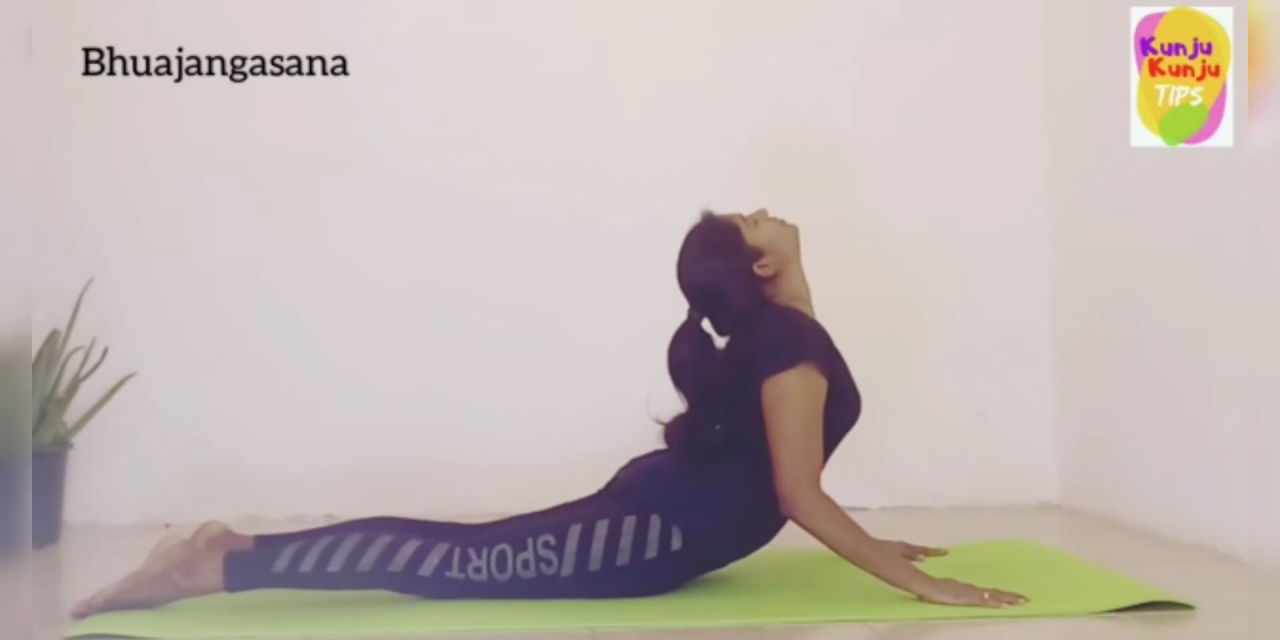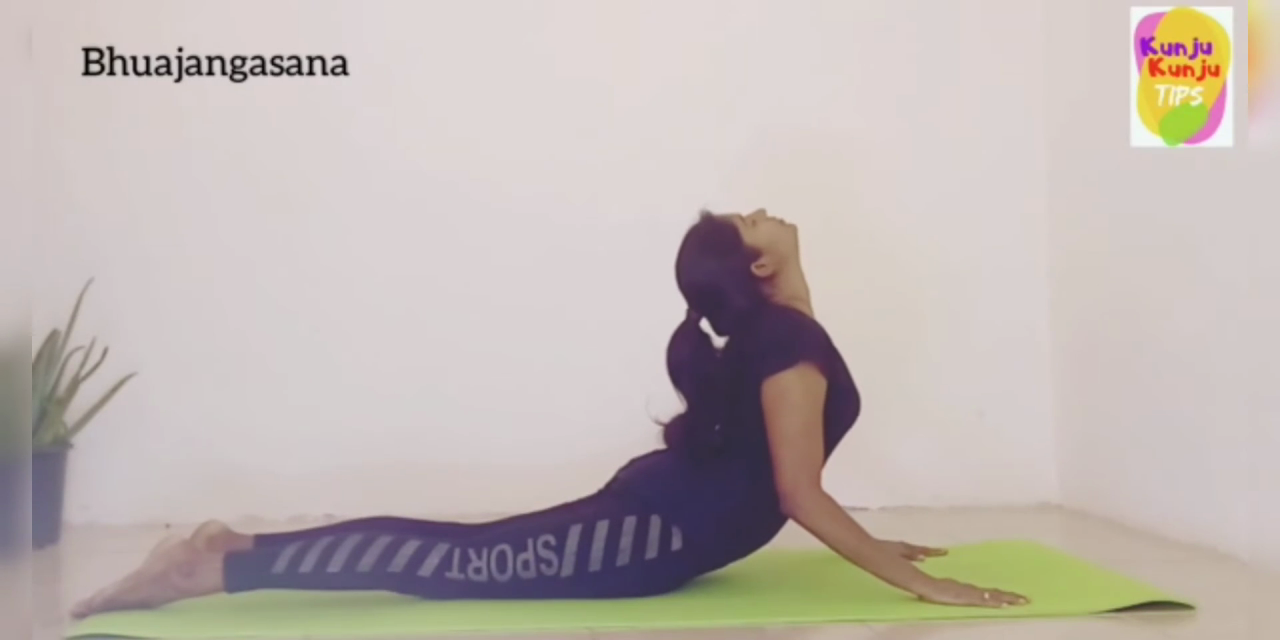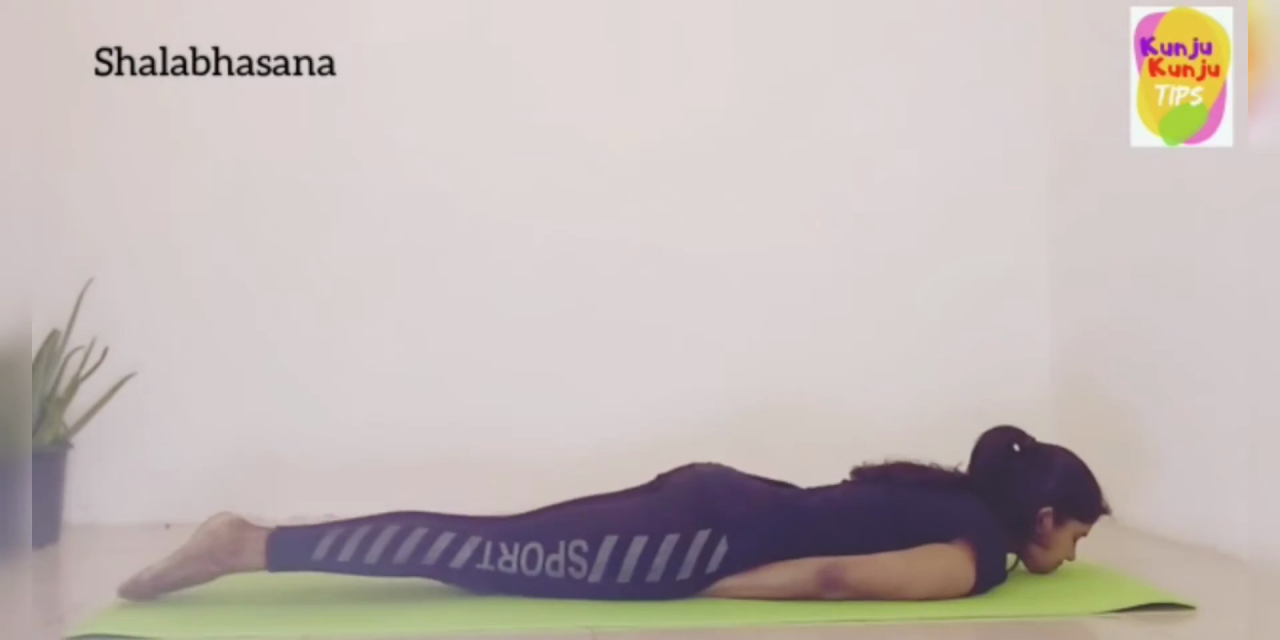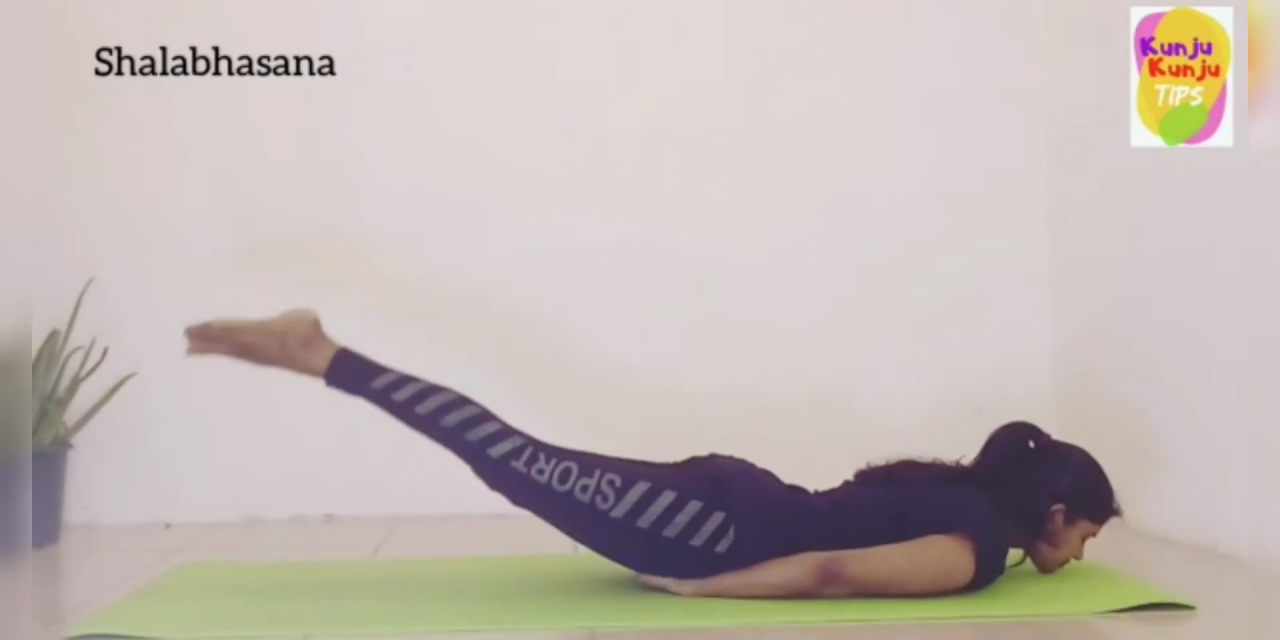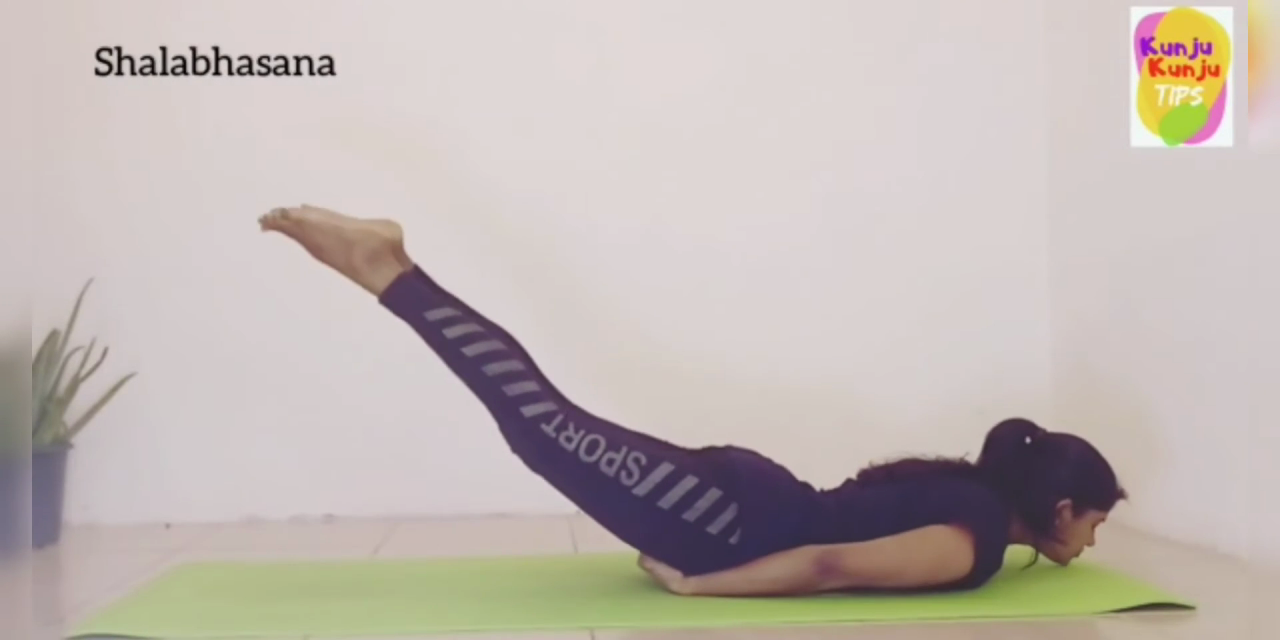
dt=0.4s
person 1, frame 1
left shoulder: (770, 333)
right shoulder: (793, 344)
left elbow: (781, 479)
right elbow: (800, 497)
left wrist: (870, 545)
right wrist: (916, 581)
left hip: (657, 505)
right hip: (659, 532)
left knee: (460, 545)
right knee: (459, 564)
left ankle: (238, 546)
right ankle: (207, 570)
person 1, frame 2
left shoulder: (772, 331)
right shoulder: (790, 344)
left elbow: (778, 479)
right elbow: (800, 498)
left wrist: (875, 545)
right wrist: (916, 582)
left hip: (659, 506)
right hip: (658, 536)
left knee: (453, 545)
right knee: (454, 566)
left ankle: (239, 546)
right ankle: (208, 571)
person 1, frame 3
left shoulder: (965, 499)
right shoulder: (979, 556)
right elbow: (834, 575)
right wrist: (709, 594)
left hip: (713, 502)
right hip: (710, 536)
left knee: (487, 540)
right knee: (485, 556)
left ankle: (255, 537)
right ankle: (250, 545)
person 1, frame 4
left shoulder: (971, 497)
right shoulder: (977, 548)
right elbow: (832, 570)
right wrist: (697, 589)
left hip: (727, 503)
right hip: (720, 528)
left knee: (521, 463)
right knee: (514, 460)
left ankle: (317, 348)
right ankle: (314, 352)
person 1, frame 5
left shoulder: (971, 492)
right shoulder: (973, 545)
right elbow: (829, 567)
right wrist: (694, 584)
left hip: (739, 494)
right hip: (730, 522)
left knee: (551, 424)
right knee: (542, 423)
left ankle: (390, 269)
right ankle: (386, 275)
